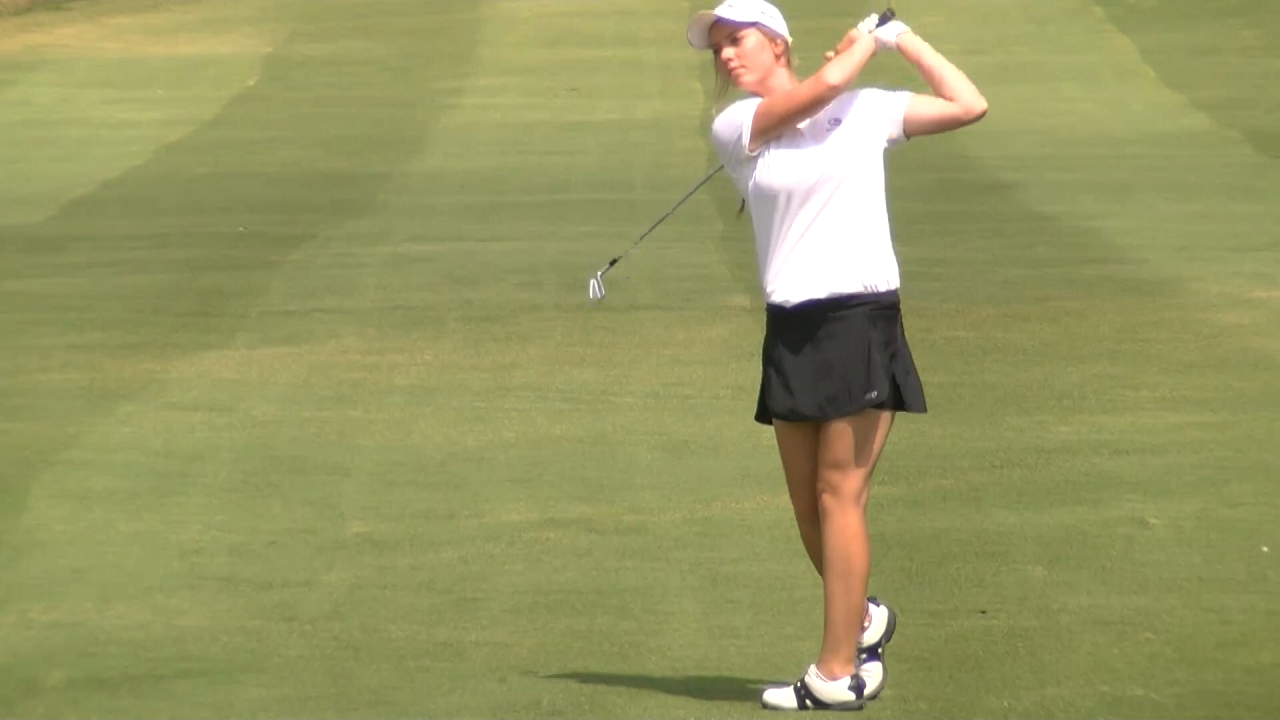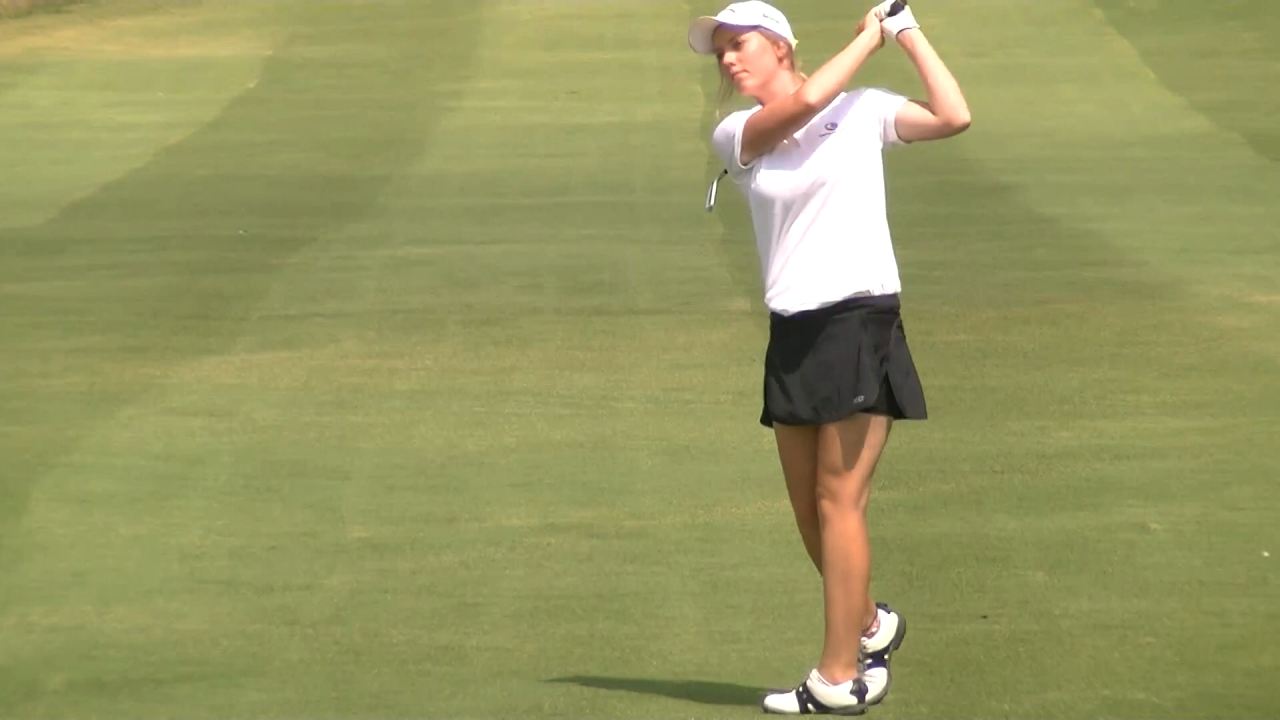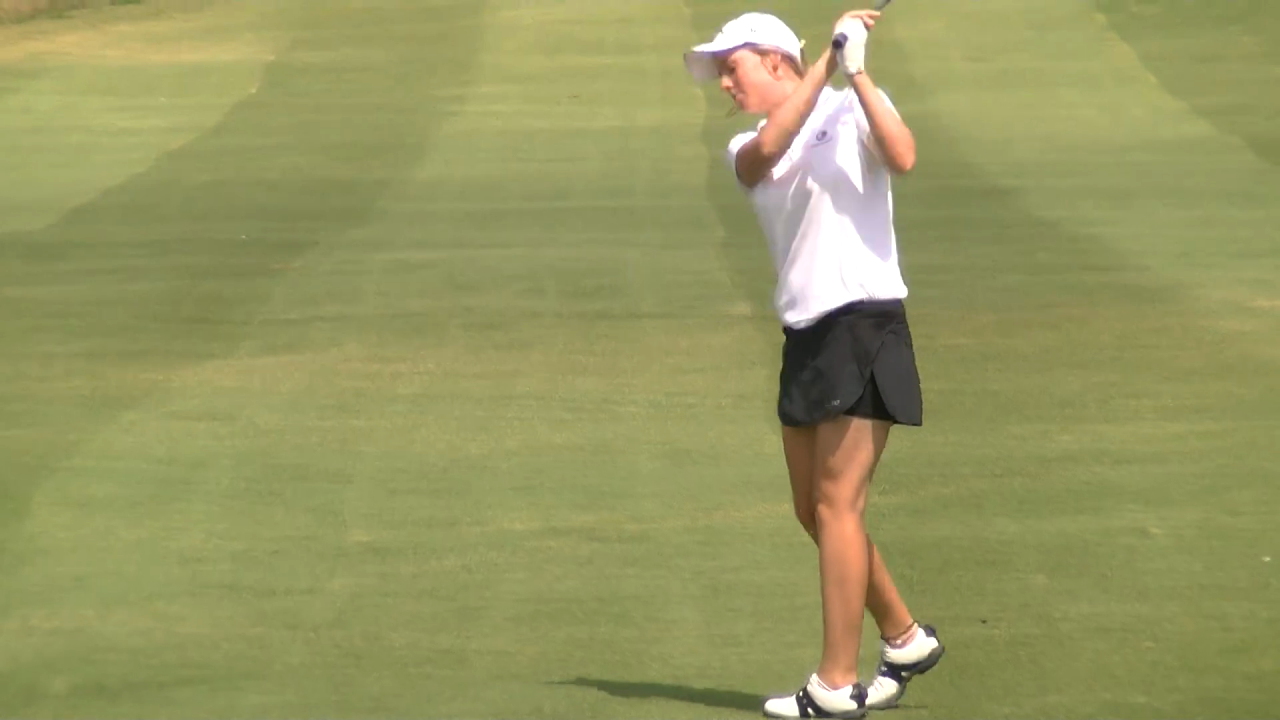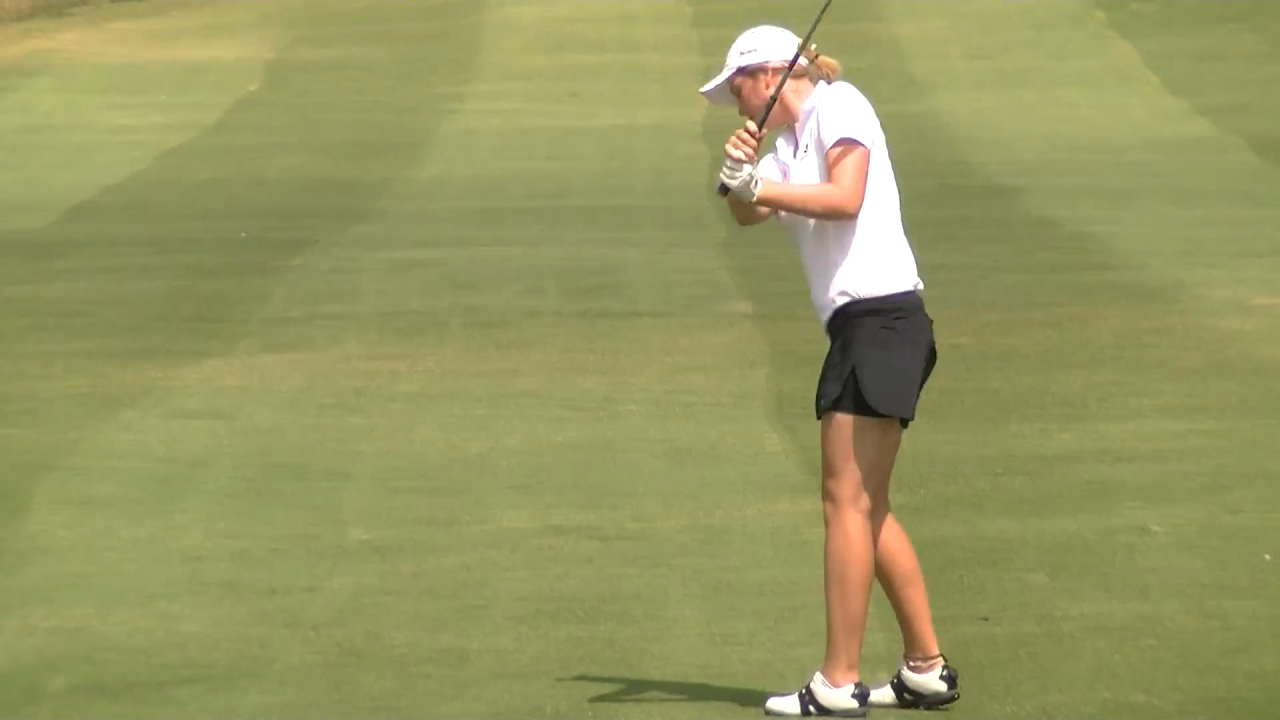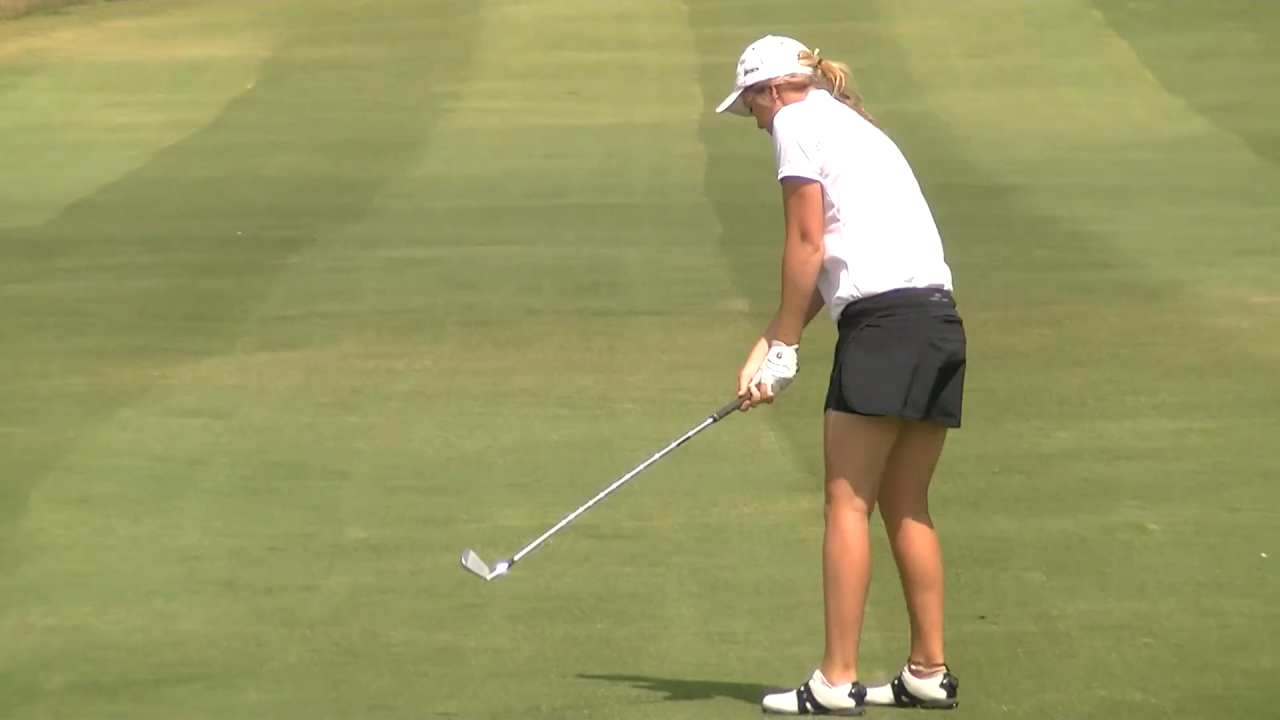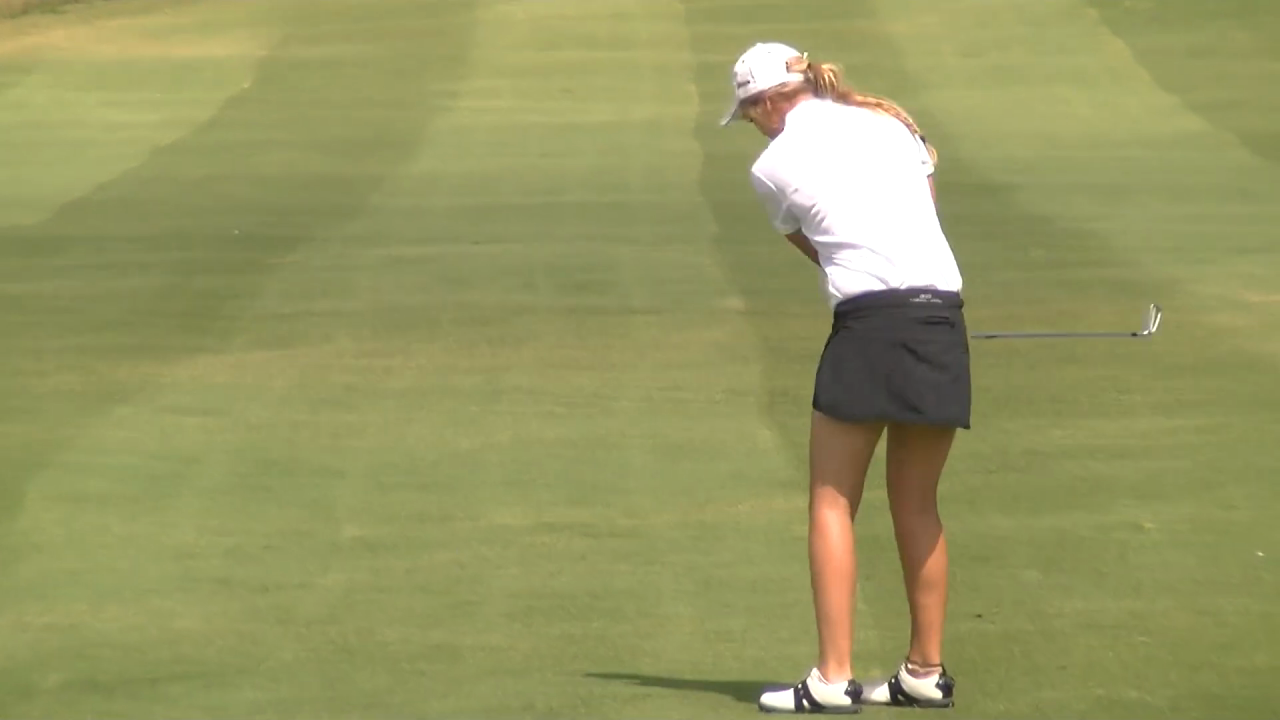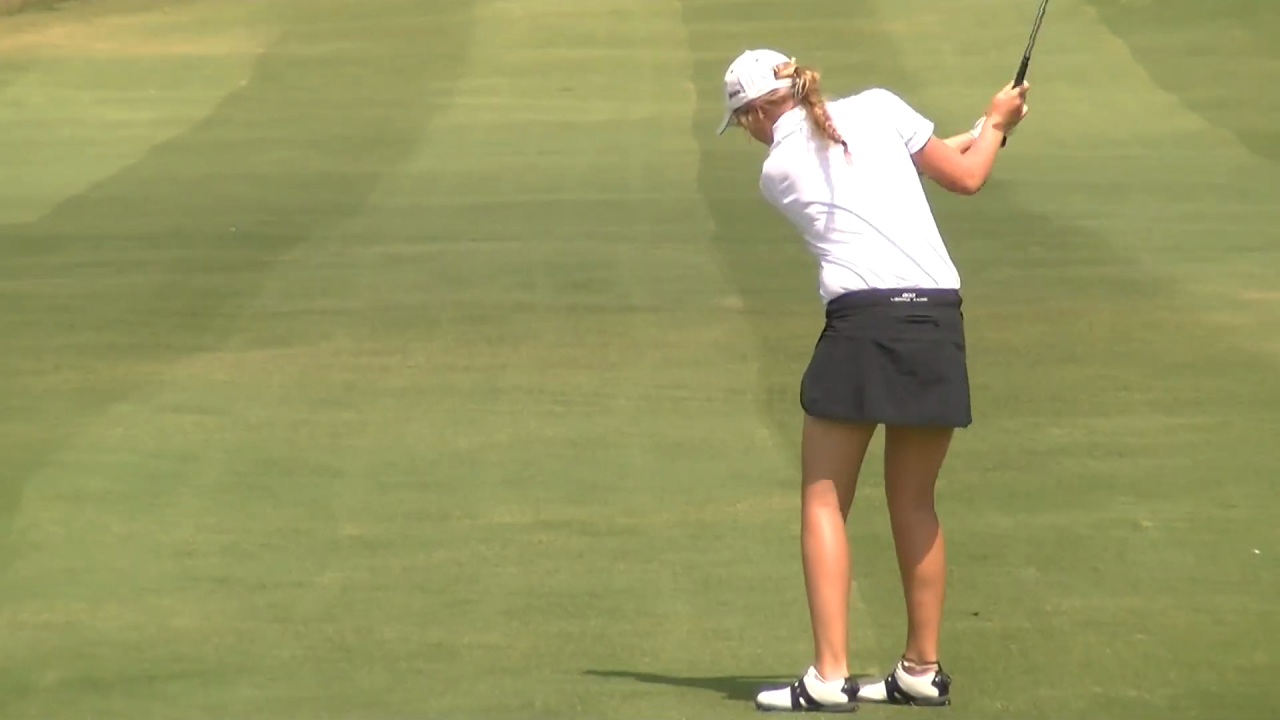
dt=0.2s
person 1, frame 1
left shoulder: (867, 108)
right shoulder: (733, 127)
left elbow: (970, 106)
right elbow: (822, 86)
left hip: (863, 320)
right hip: (791, 331)
left knee: (840, 497)
right knee: (808, 504)
left ankle: (836, 675)
right ankle: (859, 619)
person 1, frame 2
left shoulder: (865, 107)
right shoulder: (736, 135)
left elbow: (954, 119)
right elbow: (800, 110)
left hip: (862, 324)
right hip: (792, 335)
left knee: (838, 502)
right knee: (809, 509)
right ankle: (866, 624)
person 1, frame 3
left shoulder: (850, 103)
right shoulder: (752, 145)
left elbow: (902, 158)
right elbow: (764, 155)
left wrist: (856, 73)
right wrist: (824, 61)
left hip: (864, 327)
right hip: (808, 339)
left knee: (836, 505)
right knee: (818, 508)
right ankle: (905, 637)
person 1, frame 4
left shoulder: (837, 103)
right shoulder: (788, 145)
left elbow: (845, 200)
right elbow: (750, 213)
left wrist: (761, 186)
right wrist: (739, 172)
left hip: (878, 324)
right hip: (876, 329)
left knee: (846, 505)
right knee: (865, 509)
person 1, frame 5
left shoulder: (794, 129)
right shoulder: (861, 126)
left elbow: (805, 251)
left wrist: (782, 338)
right wrist: (770, 344)
left hip: (884, 323)
right hip: (939, 322)
left knee: (847, 501)
right knee: (905, 504)
person 1, frame 6
left shoulder: (769, 170)
right shoulder: (888, 121)
left hip: (870, 324)
right hip: (943, 318)
left knee: (832, 503)
right knee: (916, 505)
person 1, frame 7
left shoulder: (776, 174)
right shoulder: (872, 107)
right elbow: (965, 177)
left wrist: (979, 125)
right wrist: (998, 122)
left hip: (863, 327)
right hip: (937, 321)
left knee: (822, 503)
right knee: (913, 503)
left ankle: (831, 678)
right ankle: (923, 671)
